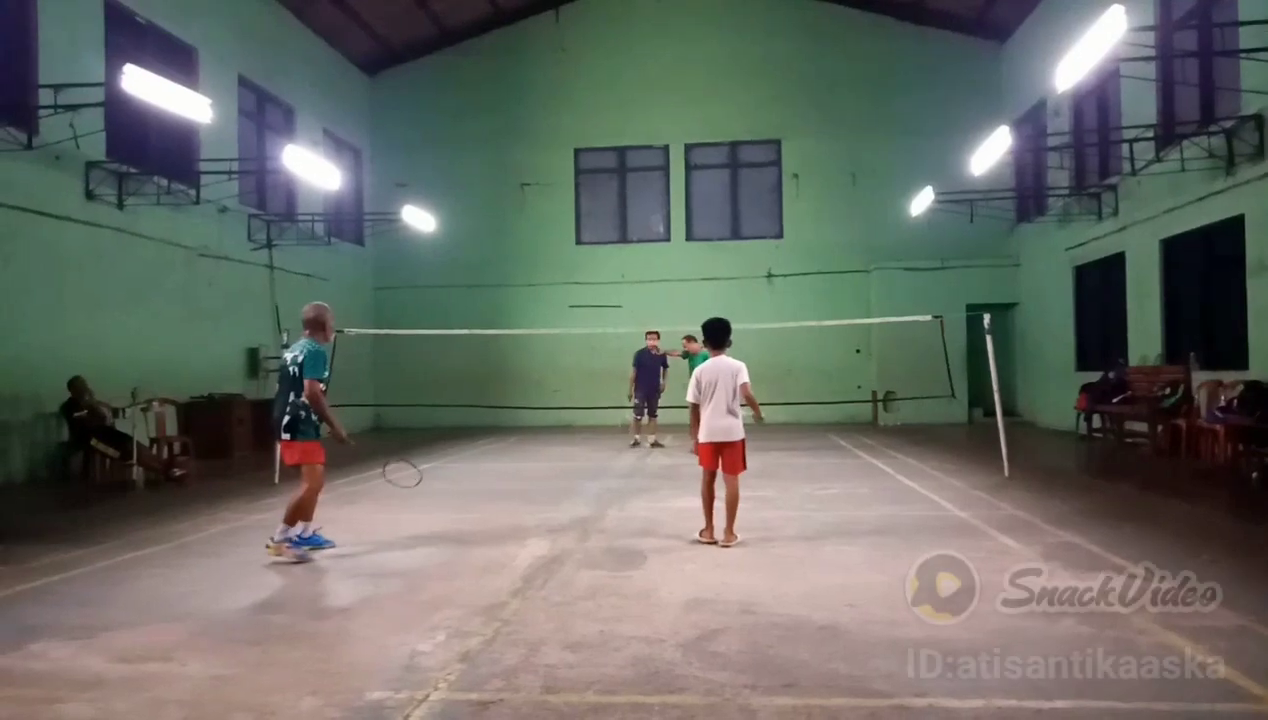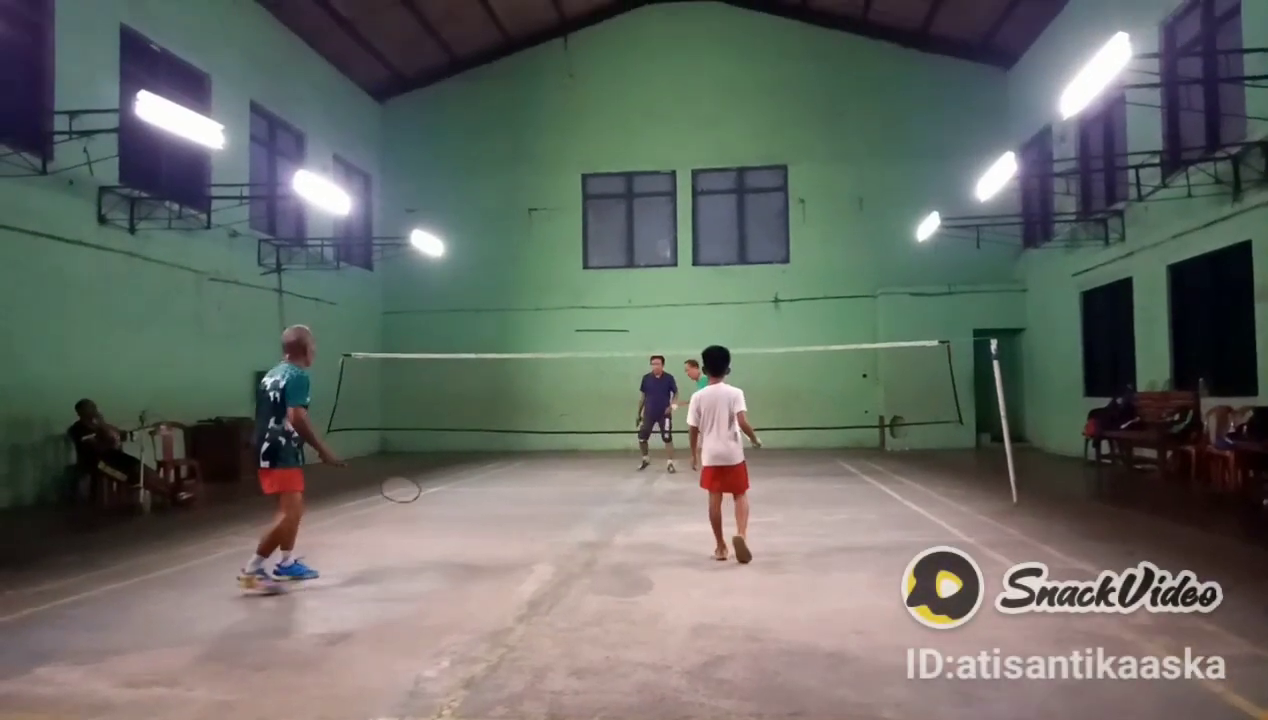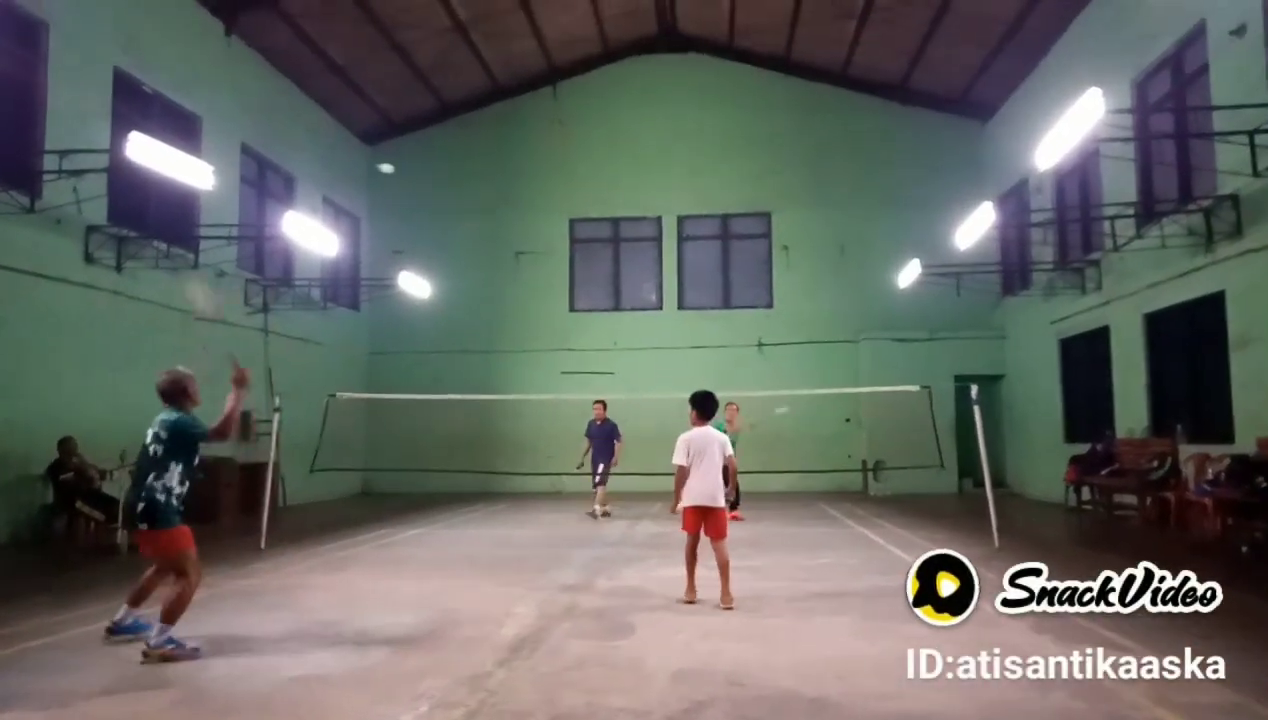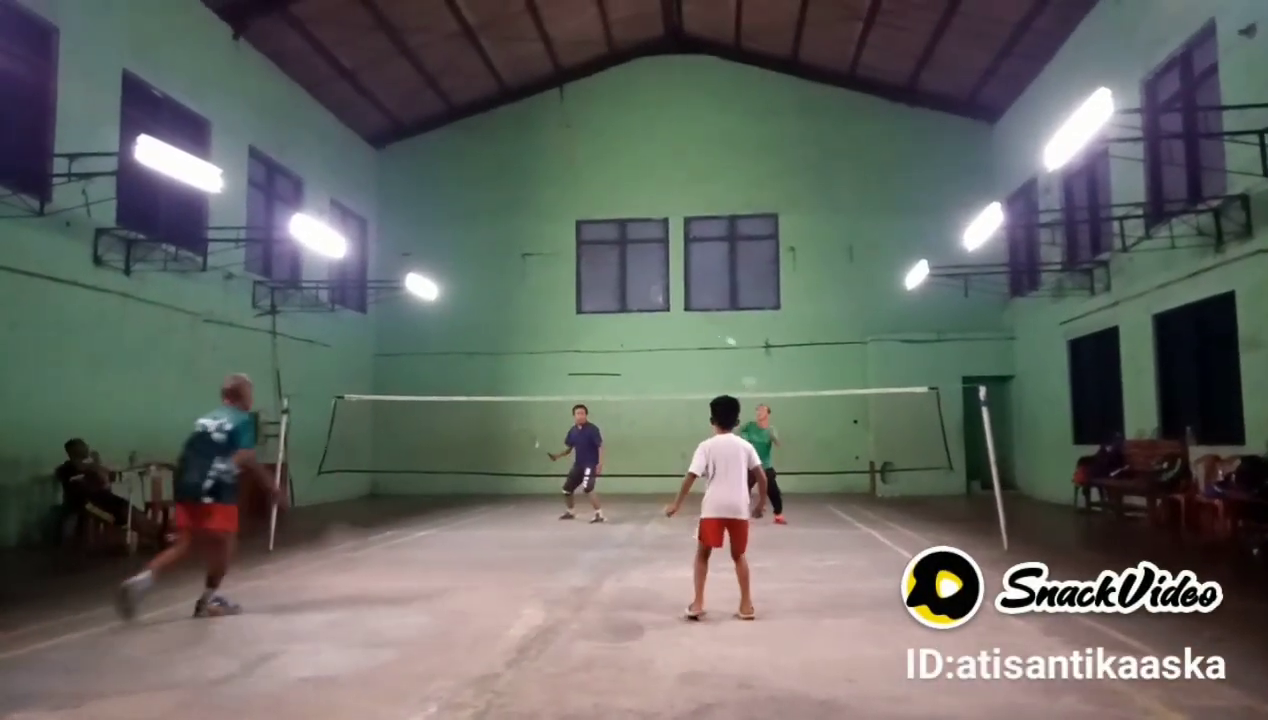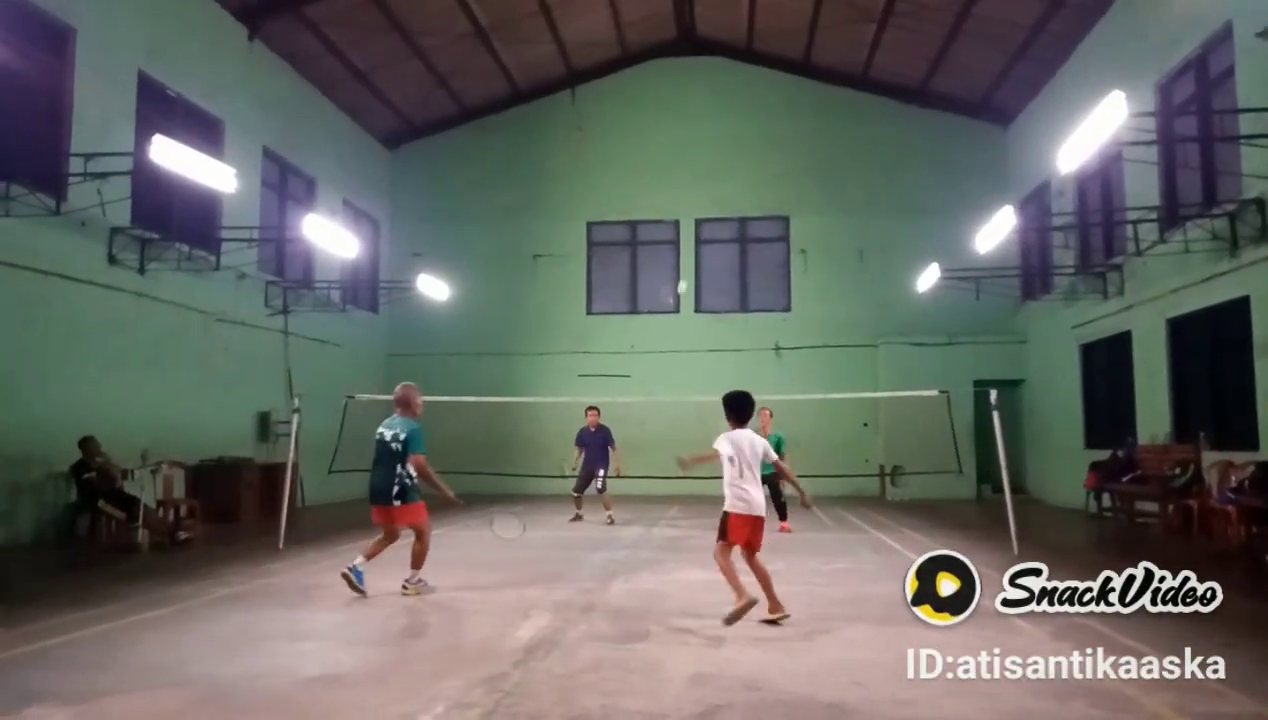
dt=1s
person 1, frame 1
left shoulder: (294, 350)
right shoulder: (316, 351)
left elbow: (282, 389)
right elbow: (312, 393)
right wrist: (335, 426)
left hip: (288, 424)
right hip: (300, 427)
left knee: (311, 480)
right knee: (313, 482)
left ankle: (305, 533)
right ankle: (280, 538)
person 1, frame 2
left shoulder: (272, 375)
right shoulder: (297, 376)
right elbow: (297, 419)
right wrist: (322, 450)
left hip: (270, 451)
right hip: (281, 455)
left knee: (293, 509)
right knee: (289, 513)
left ankle: (286, 563)
right ankle: (252, 570)
person 1, frame 3
left shoulder: (167, 421)
right shoulder: (180, 423)
right elbow: (223, 431)
right wrist: (237, 390)
left hip: (150, 507)
right hip: (159, 512)
left knee: (165, 567)
right knee: (189, 576)
left ankle: (122, 621)
right ankle: (159, 642)
person 1, frame 4
left shoulder: (205, 420)
right shoulder: (243, 421)
left elbow: (185, 457)
right elbow: (245, 460)
right wrist: (271, 487)
left hip: (187, 489)
right hip: (215, 493)
left knee: (183, 545)
right knee: (223, 547)
left ankle: (139, 583)
right ankle: (209, 599)
person 1, frame 5
left shoulder: (384, 426)
right shoulder: (412, 429)
right elbow: (420, 465)
right wrist: (444, 490)
left hip: (378, 491)
right hip: (402, 492)
left knee: (390, 534)
right knee: (423, 532)
left ankle: (356, 567)
right ankle: (413, 581)
person 2, frame 1
left shoulder: (700, 371)
right shoulder: (738, 366)
left elbow: (694, 408)
right elbow: (747, 395)
left wrist: (695, 436)
right wrist: (758, 413)
left hip: (708, 433)
right hip: (732, 432)
left knee: (708, 479)
right knee: (731, 480)
left ankle: (708, 530)
right ankle: (729, 533)
person 2, frame 2
left shoulder: (698, 397)
right shoulder: (735, 393)
left elbow: (693, 430)
right elbow: (743, 423)
left wrist: (694, 454)
right wrist: (755, 440)
left hip: (710, 456)
right hip: (733, 455)
left knee: (715, 500)
right knee: (740, 496)
left ankle: (721, 547)
right ankle: (741, 534)
person 2, frame 3
left shoulder: (686, 438)
right shoulder: (722, 438)
left elbow: (681, 471)
right elbow: (733, 466)
left wrist: (676, 498)
left hip: (692, 498)
right hip: (715, 498)
left knee: (692, 542)
right knee: (719, 545)
left ankle: (691, 589)
right ankle: (726, 594)
person 2, frame 4
left shoulder: (706, 446)
right shoulder: (745, 446)
left elbow: (691, 477)
right elbow: (762, 477)
left wrist: (677, 503)
right wrist: (761, 503)
left hip: (713, 508)
right hip: (739, 508)
left knee: (703, 554)
right knee: (739, 556)
left ankle: (698, 603)
right ankle: (746, 605)
person 2, frame 5
left shoulder: (727, 438)
right shoulder: (759, 441)
left elbow: (716, 454)
right elbow: (781, 467)
left wrist: (691, 460)
right wrist: (801, 493)
left hip: (739, 505)
right hip: (757, 506)
left knee: (722, 553)
right knee: (751, 556)
left ankle: (743, 596)
right ankle: (776, 607)
